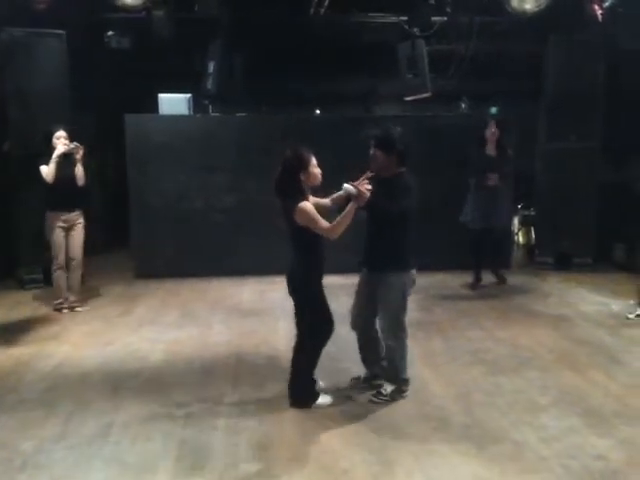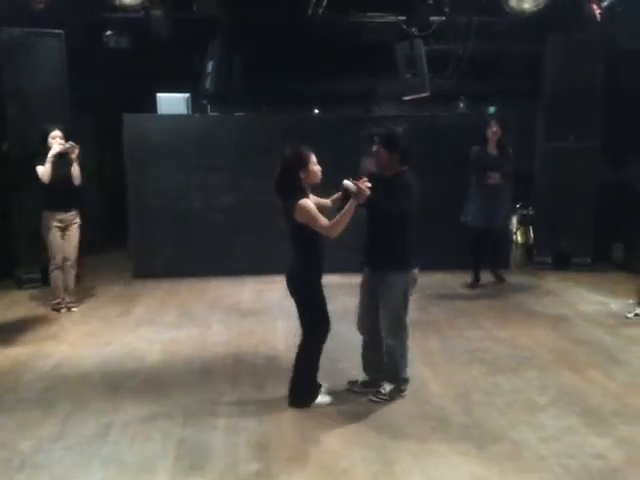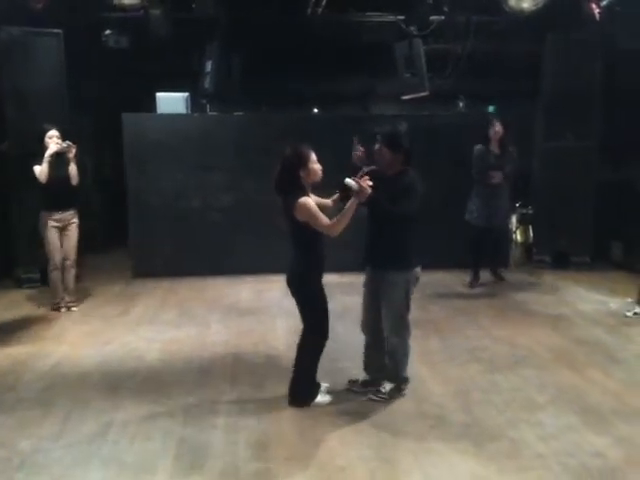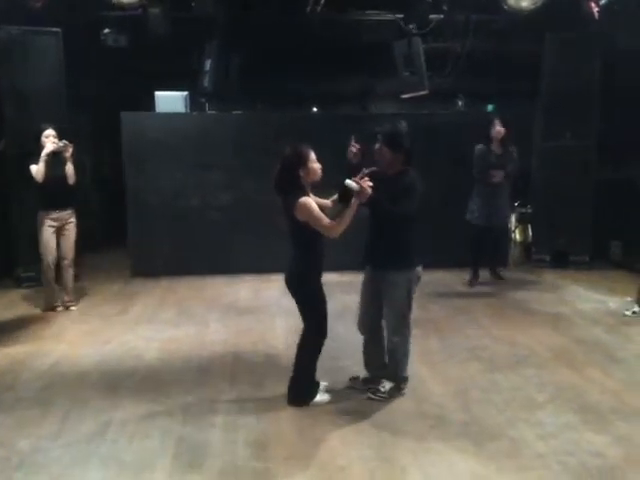
dt=0.1s
person 1, frame 1
left shoulder: (404, 184)
right shoulder: (377, 181)
left elbow: (394, 215)
right elbow: (374, 213)
left wrist: (368, 199)
left hip: (396, 270)
right hip: (373, 265)
left knee: (392, 329)
right knee: (360, 322)
left ankle: (398, 383)
right ankle: (376, 373)
person 1, frame 2
left shoulder: (406, 183)
right shoulder: (377, 179)
left elbow: (395, 214)
right elbow: (364, 204)
left wrist: (368, 197)
left hip: (398, 269)
right hip: (374, 264)
left knee: (392, 328)
right knee: (368, 325)
left ankle: (397, 383)
right ankle: (375, 377)
person 1, frame 3
left shoulder: (410, 182)
right shoulder: (377, 176)
left elbow: (397, 216)
left wrist: (370, 196)
left hip: (400, 268)
right hip: (376, 264)
left knee: (395, 327)
right knee: (371, 325)
left ankle: (397, 381)
right ankle: (375, 377)
person 1, frame 4
left shoulder: (410, 182)
right shoulder: (377, 176)
left elbow: (399, 216)
right elbow: (346, 198)
left wrist: (370, 197)
right wrist: (353, 167)
left hip: (401, 268)
right hip: (376, 264)
left knee: (396, 326)
right knee: (368, 323)
left ankle: (397, 381)
right ankle: (376, 374)
person 2, frame 1
left shoulder: (302, 199)
right shoulder: (300, 207)
left elbow: (328, 202)
right elbow: (332, 231)
left wrist: (350, 190)
right wrist: (355, 203)
left hip: (305, 276)
right hip: (305, 279)
left knee: (318, 328)
right knee: (316, 332)
left ankle: (303, 383)
right ankle: (303, 395)
person 2, frame 2
left shoulder: (303, 197)
right shoulder: (300, 204)
left elbow: (329, 203)
right elbow: (332, 229)
right wrist: (355, 200)
left hip: (304, 275)
right hip: (305, 278)
left knee: (317, 328)
right knee: (316, 332)
left ankle: (306, 384)
right ankle: (303, 394)
person 2, frame 3
left shoulder: (304, 197)
right shoulder: (301, 203)
left elbow: (329, 204)
right elbow: (332, 228)
right wrist: (357, 199)
left hip: (305, 274)
right hip: (305, 277)
left knee: (315, 329)
right knee: (316, 332)
left ankle: (307, 383)
right ankle: (302, 393)
person 2, frame 4
left shoulder: (303, 196)
right shoulder: (302, 202)
left elbow: (328, 205)
right elbow: (333, 230)
right wrist: (357, 200)
left hip: (304, 274)
right hip: (304, 277)
left knee: (314, 329)
right knee: (316, 332)
left ankle: (306, 383)
right ankle: (301, 393)
person 3, frame 1
left shoulder: (73, 160)
right shoulder: (46, 161)
left elbow: (81, 182)
right elbow: (49, 179)
left wrist: (79, 161)
right wrist: (55, 157)
left hip: (76, 215)
right hip: (55, 216)
left knee: (76, 259)
right knee: (59, 261)
left ankle: (74, 299)
right ankle: (60, 301)
person 3, frame 2
left shoulder: (69, 160)
right shoulder: (42, 161)
left elbow: (77, 182)
right elbow: (45, 179)
left wrist: (74, 160)
right wrist: (50, 156)
left hip: (72, 215)
right hip: (52, 216)
left knee: (70, 260)
right knee: (56, 261)
left ankle: (70, 300)
right ankle: (58, 301)
person 3, frame 3
left shoulder: (66, 159)
right shoulder: (40, 161)
left elbow: (75, 181)
right elbow: (42, 179)
left wrist: (71, 159)
right wrist: (48, 156)
left hip: (70, 215)
right hip: (50, 216)
left knee: (70, 260)
right knee: (56, 261)
left ankle: (70, 299)
right ankle: (58, 301)
person 3, frame 4
left shoulder: (62, 159)
right shoulder: (36, 161)
left elbow: (71, 181)
right elbow: (39, 178)
left wrist: (68, 159)
right wrist: (44, 155)
left hip: (68, 214)
right hip: (47, 216)
left knee: (68, 259)
right knee: (49, 260)
left ankle: (68, 299)
right ankle: (51, 301)
person 4, frame 1
left shoulder: (505, 154)
right shoulder: (476, 153)
left elbow: (508, 176)
right elbow: (473, 178)
left wrist: (496, 179)
right wrist: (488, 180)
left hip: (500, 201)
right hip: (479, 201)
left knee: (500, 238)
right knee: (478, 239)
left ankle: (496, 269)
right ankle: (477, 276)
person 4, frame 2
left shoulder: (506, 153)
right shoulder: (477, 151)
left elbow: (509, 174)
right elbow: (474, 176)
left wrist: (497, 177)
right wrist: (489, 178)
left hip: (500, 200)
right hip: (480, 199)
left knee: (499, 237)
right knee: (477, 238)
left ankle: (495, 268)
right ankle: (475, 275)
person 4, frame 3
left shoulder: (508, 152)
right shoulder: (480, 150)
left elbow: (510, 172)
right elbow: (477, 174)
left wrist: (496, 175)
right wrist: (493, 177)
left hip: (501, 198)
right hip: (482, 198)
left knee: (500, 235)
right knee: (478, 236)
left ankle: (495, 268)
right ankle: (475, 274)
person 4, frame 4
left shoulder: (509, 151)
right shoulder: (481, 149)
left elbow: (512, 171)
right elbow: (478, 173)
left wrist: (497, 174)
right wrist: (496, 175)
left hip: (501, 197)
right hip: (482, 197)
left knee: (500, 234)
right knee: (478, 235)
left ankle: (494, 268)
right ankle: (474, 272)
